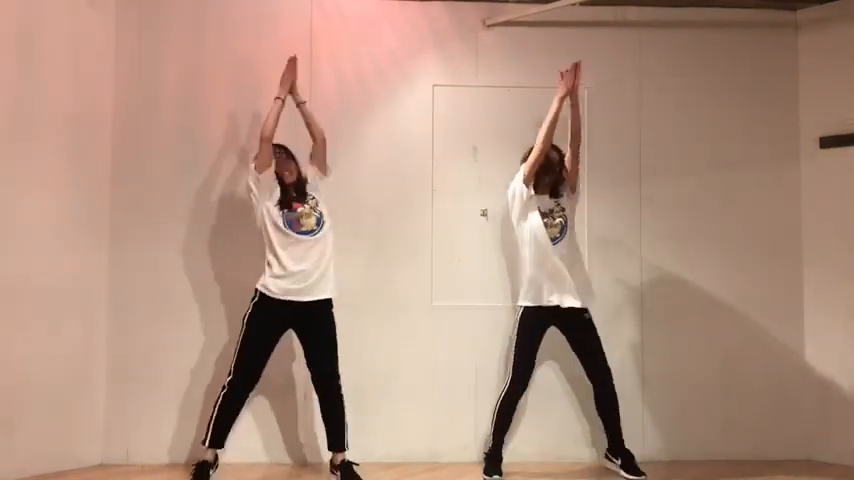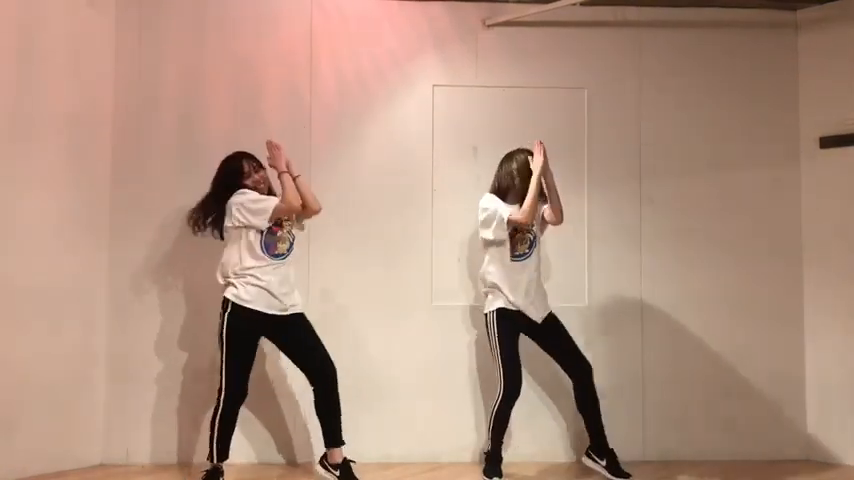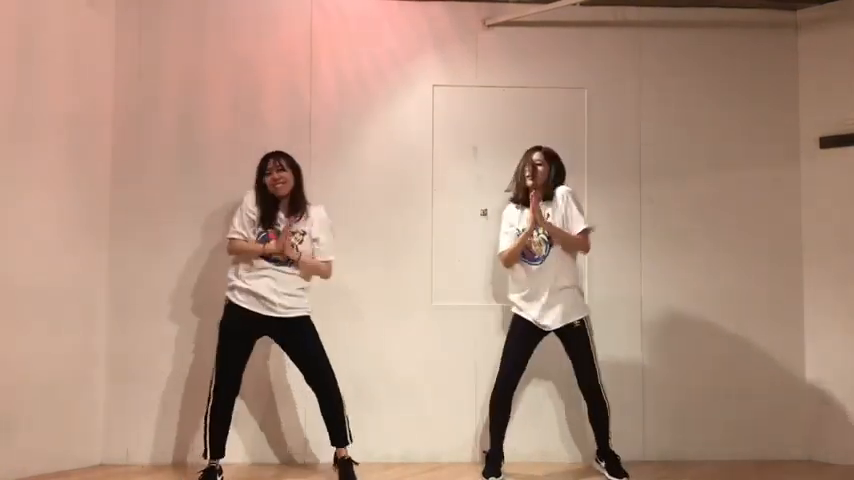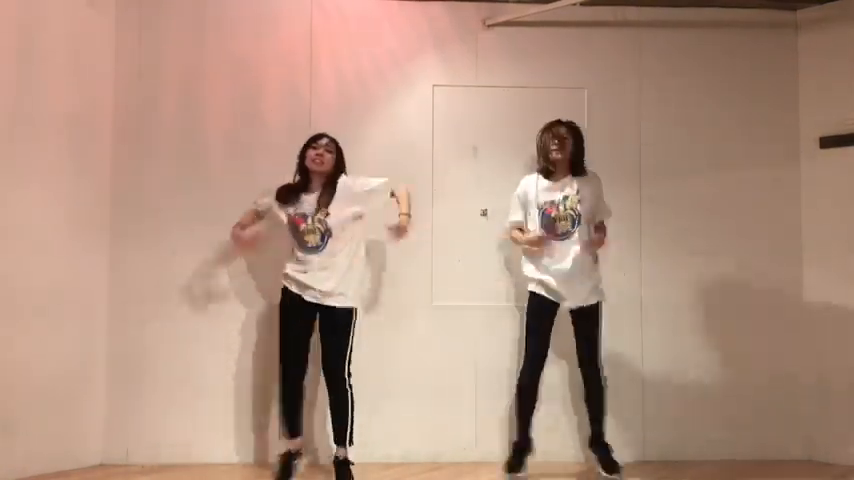
dt=0.5s
person 1, frame 1
left shoulder: (565, 197)
right shoulder: (520, 196)
left elbow: (574, 152)
right elbow: (538, 149)
left wrist: (574, 96)
right wrist: (559, 97)
left hip: (572, 300)
right hip: (535, 301)
left knee: (602, 376)
right knee: (518, 381)
person 1, frame 2
left shoulder: (535, 202)
right shoulder: (490, 204)
left elbow: (557, 218)
right elbow: (523, 219)
left wrist: (546, 171)
right wrist: (537, 173)
left hip: (535, 304)
right hip: (502, 305)
left knee: (582, 371)
right knee: (510, 385)
left ankle: (599, 451)
person 1, frame 3
left shoulder: (563, 197)
right shoulder: (512, 212)
left elbow: (583, 245)
right elbow: (506, 260)
left wrist: (544, 222)
right wrist: (529, 226)
left hip: (567, 308)
right hip: (526, 310)
left knee: (591, 386)
right knee: (503, 385)
person 1, frame 4
left shoulder: (590, 182)
right shoulder: (529, 185)
left elbow: (598, 226)
right elbow: (513, 229)
left wrist: (597, 239)
right wrist: (529, 238)
left hip: (584, 286)
right hip: (542, 285)
left knee: (591, 367)
right knee: (532, 365)
left ankle: (599, 441)
right ankle: (522, 442)
person 2, frame 1
left shoulder: (314, 187)
right shoulder: (265, 192)
left elbow: (320, 139)
right elbow: (265, 139)
left wrist: (298, 99)
right wrist: (281, 94)
left hip: (317, 300)
right hip: (273, 297)
left knee: (328, 382)
right knee: (241, 379)
person 2, frame 2
left shoulder: (274, 204)
right shoulder: (240, 201)
left elbow: (313, 208)
right elbow: (293, 205)
left wrist: (289, 168)
right wrist: (281, 170)
left hip: (286, 307)
right hip: (244, 306)
left knee: (325, 374)
right knee: (233, 390)
person 2, frame 3
left shoulder: (315, 215)
right shoulder: (252, 204)
left elbow: (325, 270)
right elbow: (235, 248)
left wrist: (295, 254)
right wrist: (274, 246)
left hip: (291, 311)
right hip: (244, 307)
left knee: (324, 381)
right knee: (224, 386)
person 2, frame 4
left shoulder: (349, 187)
right shoulder: (289, 195)
left elbow: (399, 190)
right elbow: (259, 208)
left wrist: (403, 216)
right wrist: (241, 228)
left hip: (340, 297)
right hip: (296, 291)
left knee: (337, 374)
right knee: (291, 370)
right ankle: (292, 446)
